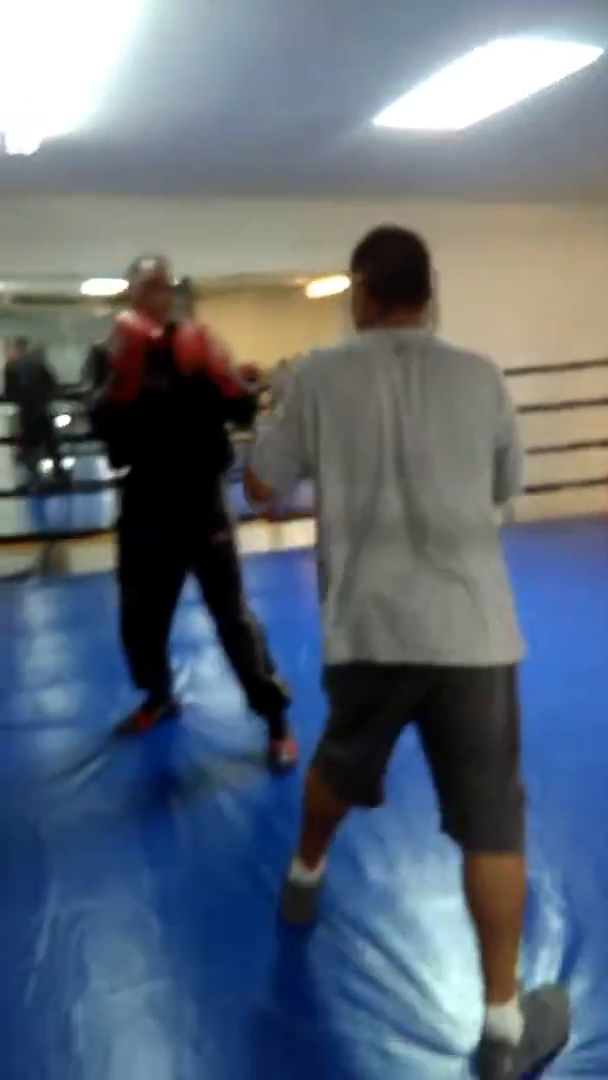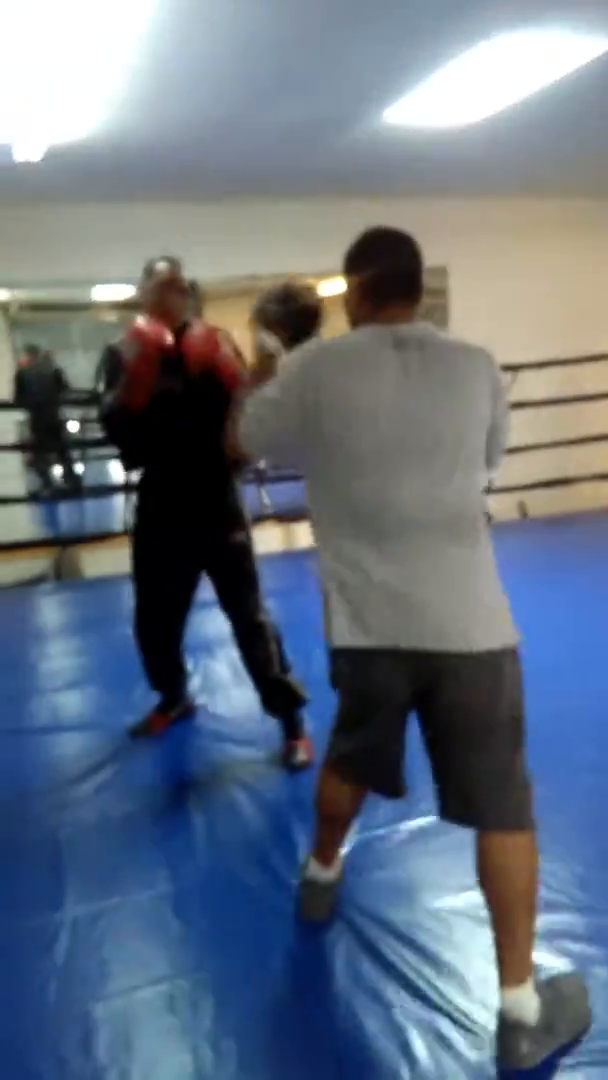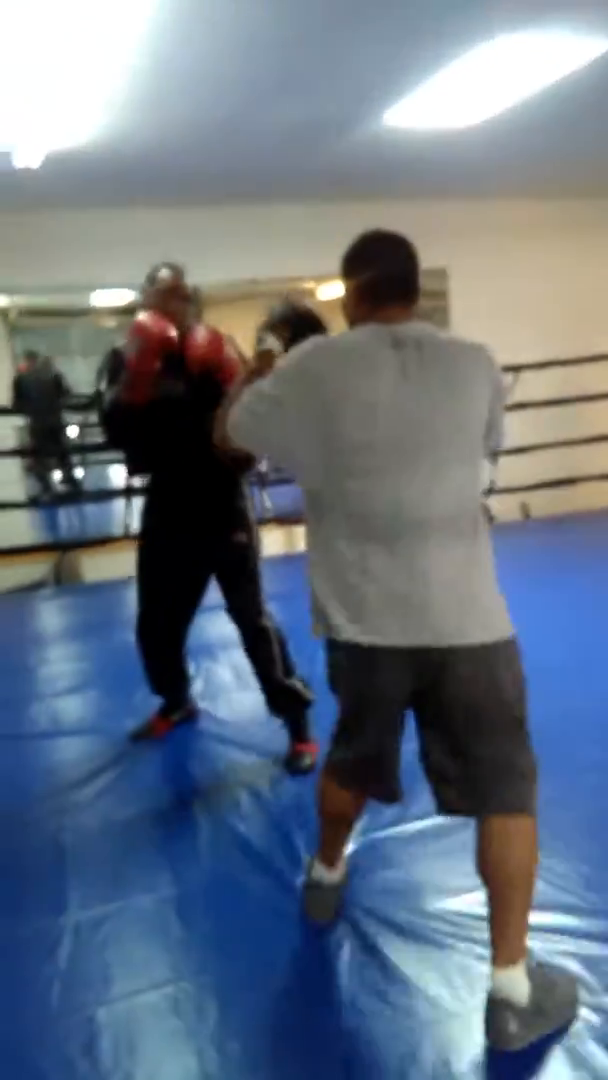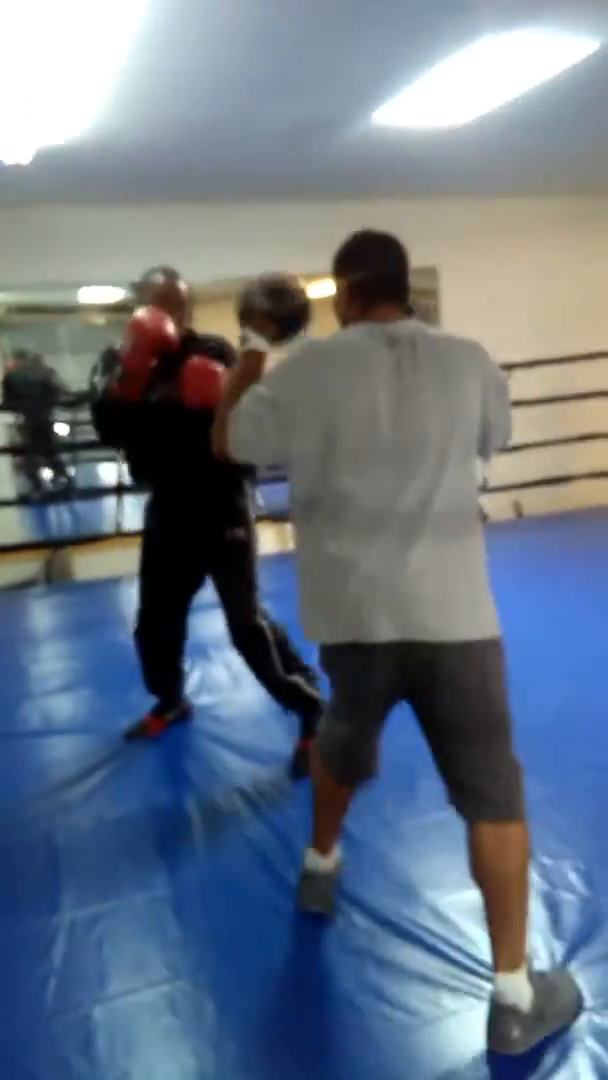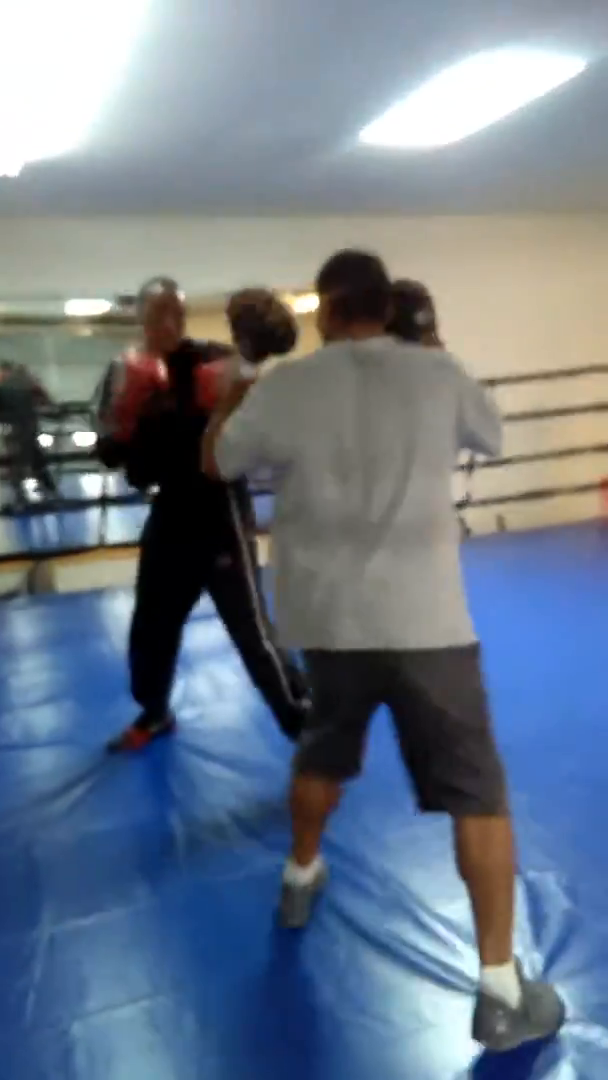
dt=0.1s
person 1, frame 1
left shoulder: (319, 376)
right shoulder: (482, 380)
left elbow: (261, 485)
left hip: (367, 630)
right hip: (470, 634)
left knee: (340, 763)
right knee: (494, 821)
left ankle: (306, 875)
person 1, frame 2
left shoulder: (315, 369)
right shoulder: (477, 368)
left elbow: (239, 442)
left wrist: (270, 377)
left hip: (370, 620)
right hip: (467, 620)
left knee: (351, 758)
right knee: (502, 805)
left ankle: (320, 874)
right ankle: (521, 1008)
person 1, frame 3
left shoulder: (312, 367)
right shoulder: (474, 365)
left elbow: (230, 437)
left wrist: (257, 373)
left hip: (365, 619)
right hip: (466, 617)
left knee: (356, 761)
right knee: (504, 792)
left ankle: (325, 874)
right ankle: (513, 990)
person 1, frame 4
left shoulder: (307, 367)
right shoulder: (471, 362)
left elbow: (230, 448)
left wrist: (243, 380)
left hip: (354, 612)
right hip: (454, 613)
left knee: (342, 746)
right knee: (494, 794)
left ankle: (321, 865)
right ankle: (515, 994)
person 1, frame 5
left shoulder: (282, 386)
right shoulder: (438, 375)
left elbow: (216, 464)
right elbow: (488, 436)
left wrist: (229, 401)
left hip: (331, 621)
right hip: (427, 625)
left knee: (324, 751)
right knee: (479, 791)
left ankle: (300, 877)
right ankle: (502, 986)
person 2, frame 1
left shoulder: (195, 342)
right shoulder: (111, 351)
left elbow: (244, 412)
right elbow: (102, 424)
left wrist: (221, 374)
right wrist: (123, 372)
left hip: (200, 493)
right hip: (145, 496)
left knee: (231, 612)
right knee: (140, 611)
left ankle: (277, 720)
right ankle: (159, 696)
person 2, frame 2
left shoulder: (209, 342)
right shoulder: (122, 354)
right elbow: (115, 427)
left wrist: (230, 372)
right wrist: (136, 375)
left hip: (215, 493)
right hip: (160, 497)
left knee: (246, 612)
right knee: (154, 614)
left ankle: (292, 720)
right ankle: (173, 697)
person 2, frame 3
left shoulder: (214, 347)
right shoulder: (128, 358)
right elbow: (116, 426)
left wrist: (235, 378)
right wrist: (137, 372)
left hip: (220, 497)
right hip: (166, 502)
left knee: (251, 615)
right knee: (156, 617)
left ankle: (297, 721)
right ankle: (176, 700)
person 2, frame 4
left shoulder: (213, 351)
right shoulder: (125, 359)
right elbow: (109, 428)
right wrist: (132, 368)
left hip: (222, 496)
right hip: (169, 503)
left knee: (245, 614)
right knee: (155, 619)
left ankle: (310, 715)
right ankle: (170, 700)
person 2, frame 5
left shoulder: (210, 361)
right shoulder: (124, 375)
right elbow: (109, 453)
right wrist: (122, 412)
left hip: (220, 511)
right hip: (171, 515)
left knee: (250, 632)
right knee: (150, 629)
right ankle: (155, 713)
